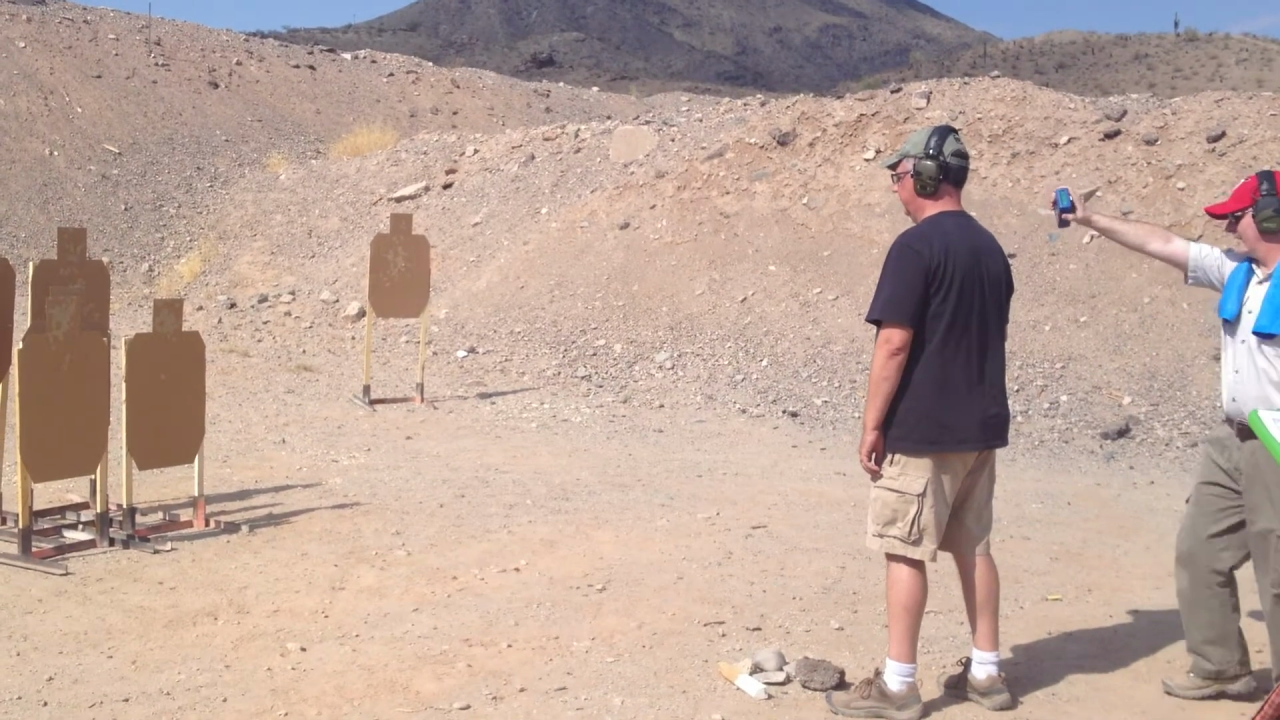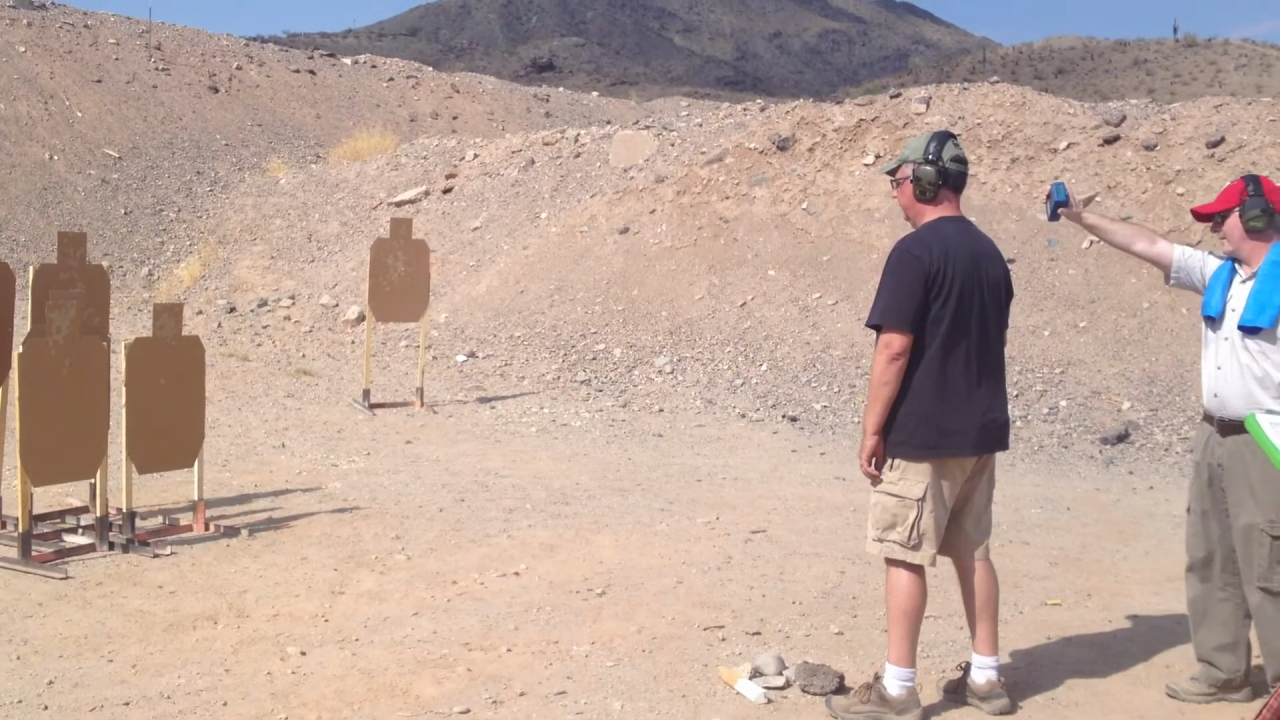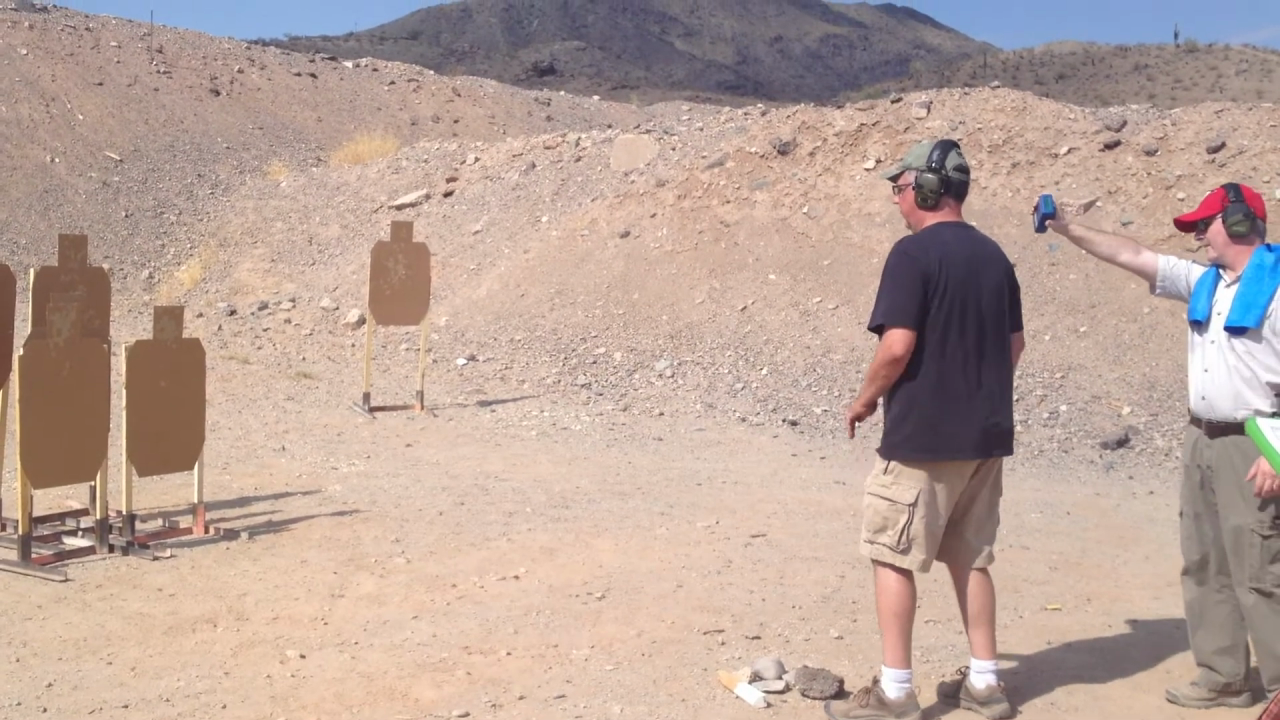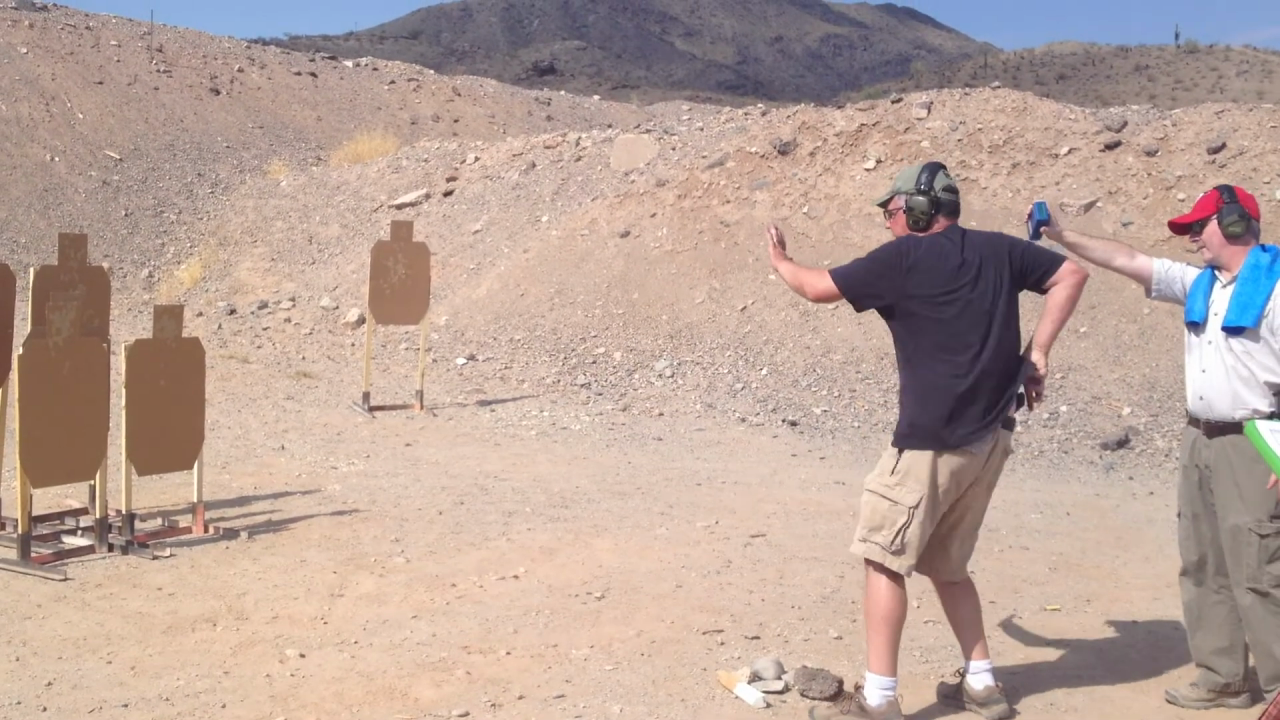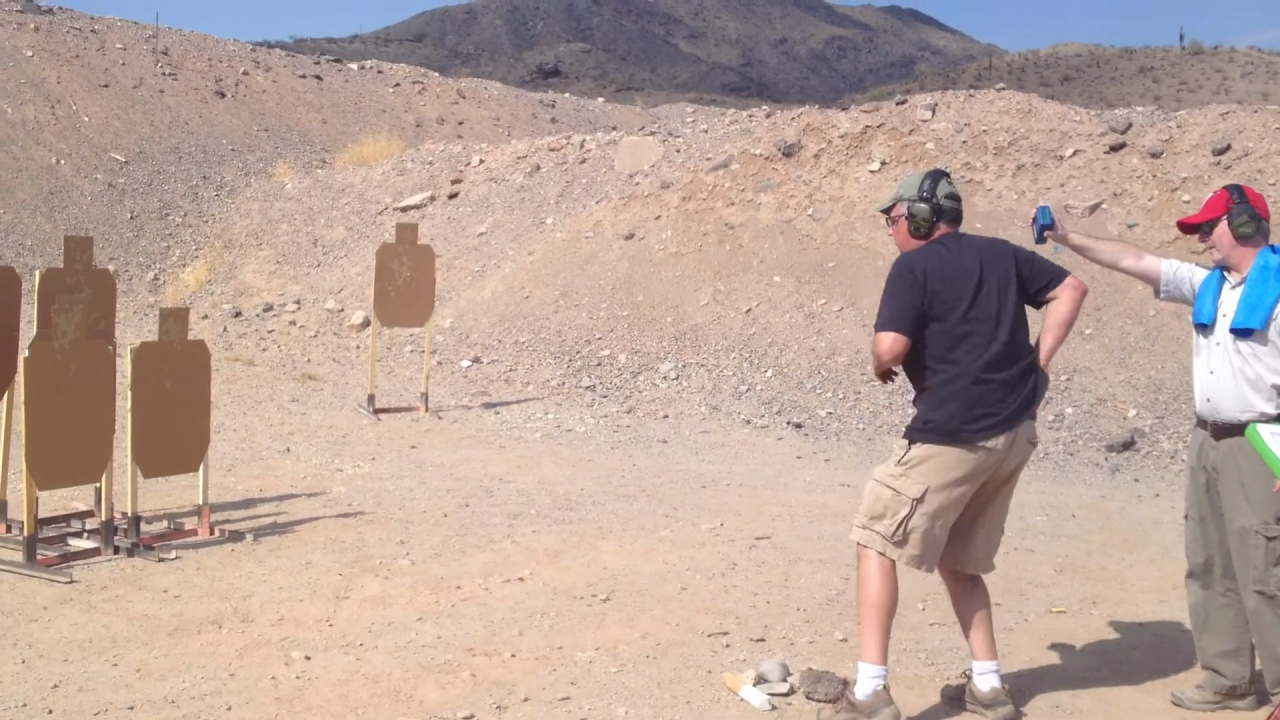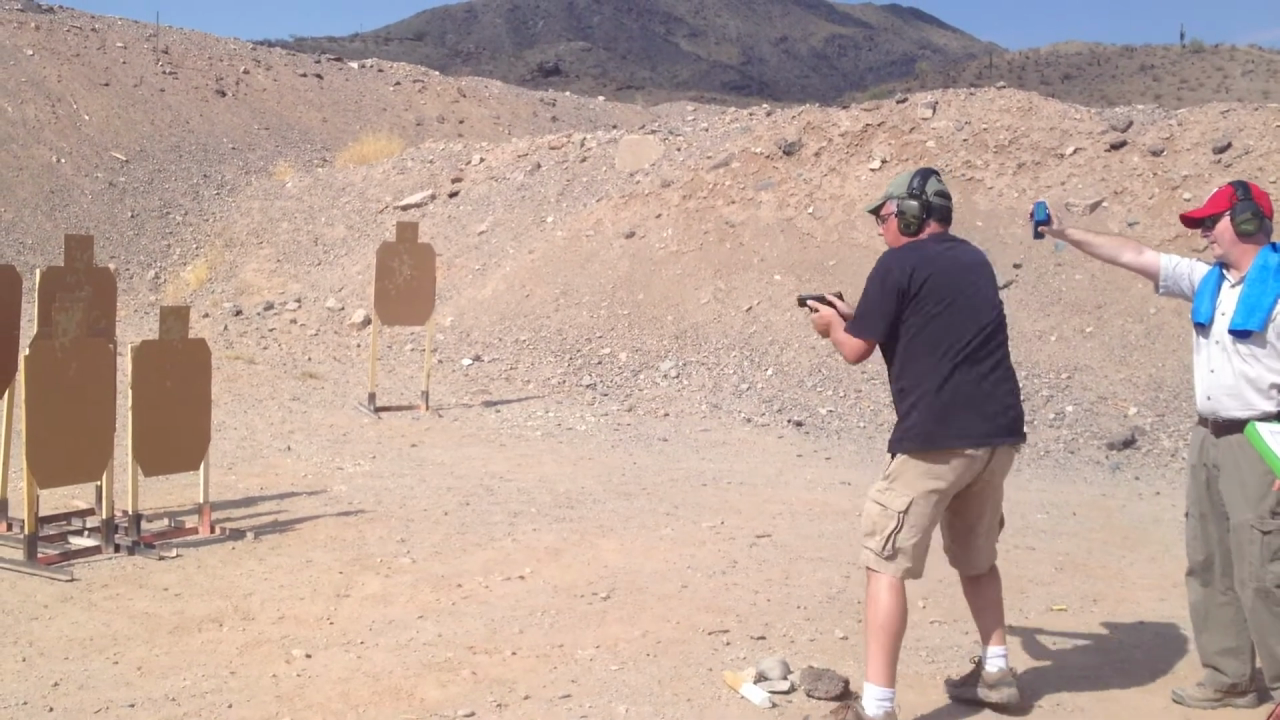
dt=0.4s
person 1, frame 1
left shoulder: (916, 246)
right shoulder: (989, 247)
left elbow: (894, 344)
left wrist: (872, 426)
left hip: (920, 430)
right hip: (980, 426)
left knee: (905, 551)
right knee: (972, 545)
person 1, frame 2
left shoulder: (916, 251)
right shoulder: (989, 252)
left elbow: (894, 349)
left wrist: (872, 430)
left hip: (920, 434)
right hip: (979, 431)
left knee: (905, 556)
right knee: (972, 550)
person 1, frame 3
left shoulder: (914, 253)
right shoulder: (992, 254)
left elbow: (897, 347)
right elbow: (1014, 343)
left wrist: (863, 400)
left hip: (921, 437)
right hip: (984, 436)
left knee: (893, 559)
right knee: (971, 559)
person 1, frame 4
left shoulder: (905, 256)
right shoulder: (997, 250)
left elbow: (820, 288)
right elbow: (1071, 275)
left wrist: (779, 260)
right wrist: (1037, 353)
left hip: (931, 439)
right hip: (990, 436)
left knee: (884, 560)
right knee: (946, 564)
person 1, frame 5
left shoulder: (914, 266)
right shoulder: (1001, 254)
left elbow: (889, 348)
right elbow: (1072, 290)
left wrist: (880, 367)
right wrist: (1036, 363)
left hip: (949, 434)
right hip: (1013, 434)
left knee: (877, 545)
right knee: (961, 560)
person 1, frame 6
left shoulder: (898, 265)
right shoulder: (973, 261)
left elbow: (857, 349)
left wrist: (833, 326)
right wrist: (856, 315)
left hip: (932, 438)
right hip: (997, 436)
left knee: (886, 566)
right knee: (975, 557)
right ankle: (996, 671)
person 2, frame 1
right shoulder: (1236, 271)
right elbow: (1165, 244)
right wrist: (1092, 220)
right hip: (1233, 441)
right knee: (1198, 553)
right ankle: (1221, 665)
person 2, frame 2
right shoulder: (1217, 273)
right elbow: (1147, 244)
right wrist: (1082, 217)
right hip: (1214, 438)
right knee: (1209, 562)
right ankle: (1224, 673)
person 2, frame 3
right shoulder: (1201, 282)
right elbow: (1133, 256)
right wrist: (1068, 229)
right hip: (1201, 440)
right knee: (1204, 566)
right ankle: (1223, 677)
person 2, frame 4
right shoulder: (1197, 284)
right elbow: (1129, 261)
right wrist: (1063, 238)
right hip: (1200, 441)
right knee: (1202, 566)
right ankle: (1221, 677)
person 2, frame 5
right shoulder: (1206, 284)
right elbow: (1137, 261)
right wrist: (1068, 240)
right hip: (1207, 441)
right knee: (1208, 567)
right ankle: (1227, 679)
person 2, frame 6
right shoulder: (1206, 280)
right elbow: (1135, 255)
right wrist: (1065, 233)
right hip: (1209, 439)
right knee: (1208, 566)
right ankle: (1229, 677)
